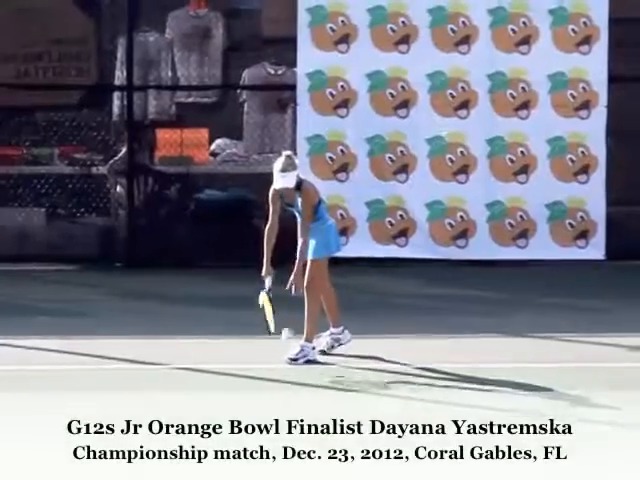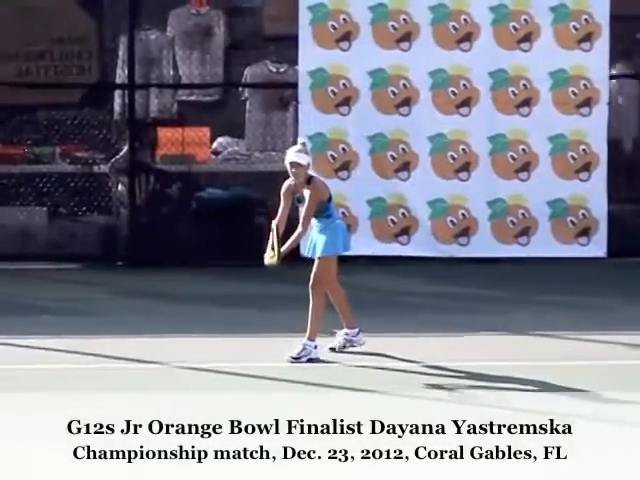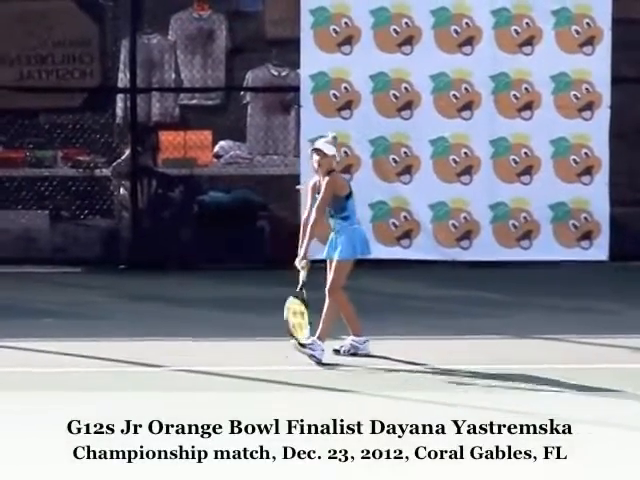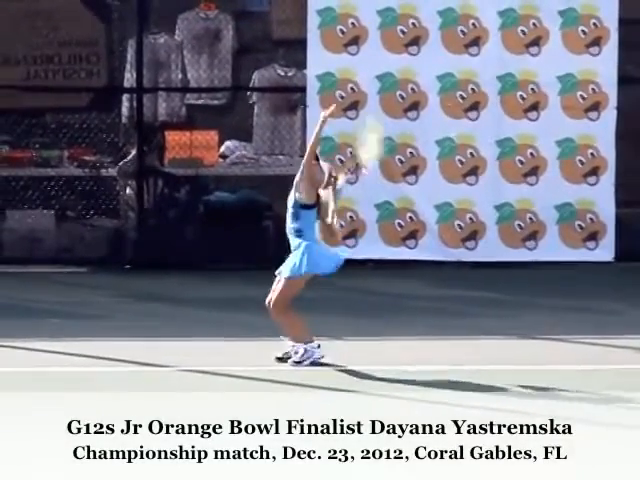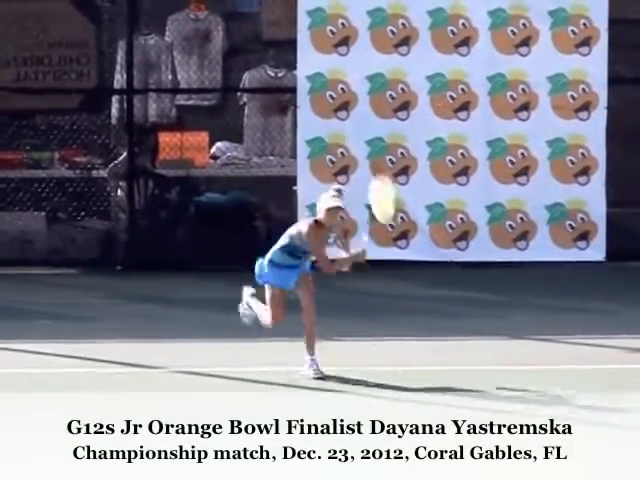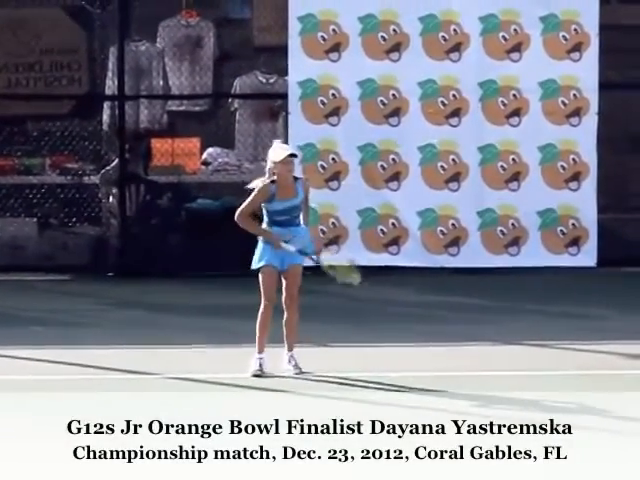
dt=0.7s
person 1, frame 1
left shoulder: (306, 192)
right shoulder: (276, 191)
left elbow: (303, 235)
right elbow: (272, 226)
left wrist: (297, 272)
right wrist: (267, 263)
left hip: (322, 233)
right hip: (312, 233)
left knee: (310, 286)
right knee: (322, 284)
left ankle: (308, 346)
right ankle: (337, 331)
person 1, frame 2
left shoulder: (314, 188)
right shoulder: (288, 187)
left elbow: (303, 227)
right elbow: (281, 219)
left wrist: (282, 251)
left hip: (330, 233)
right hip: (319, 232)
left knee: (316, 286)
right knee: (330, 284)
left ankle: (310, 345)
right ankle: (352, 331)
person 1, frame 3
left shoulder: (333, 180)
right shoulder: (314, 184)
left elbow: (317, 217)
right elbow: (307, 218)
left wrist: (304, 250)
right wrist: (303, 253)
left hip: (349, 236)
right hip: (338, 237)
left knee: (332, 289)
right knee: (337, 290)
left ankle: (317, 343)
right ankle: (359, 339)
person 1, frame 4
left shoulder: (305, 190)
right shoulder: (314, 197)
left elbow: (310, 154)
left wrist: (323, 121)
left hip: (305, 254)
right hip: (300, 254)
left knee: (278, 307)
right knee: (273, 303)
left ankle: (310, 347)
right ankle: (298, 344)
person 1, frame 5
left shoulder: (328, 226)
right shoulder: (311, 229)
right elbow: (326, 267)
right wrist: (356, 257)
left hip: (300, 265)
right hip: (277, 266)
left knee: (309, 308)
right knee: (274, 321)
left ankle: (310, 360)
right ankle: (250, 298)
person 1, frame 6
left shoulder: (302, 185)
right shoulder: (266, 188)
right elbow: (240, 217)
left wrist: (304, 230)
right wrist: (268, 235)
left hip: (294, 246)
right hip: (271, 247)
left knee: (291, 302)
right knee: (268, 302)
left ankle: (290, 355)
right ankle: (259, 356)
